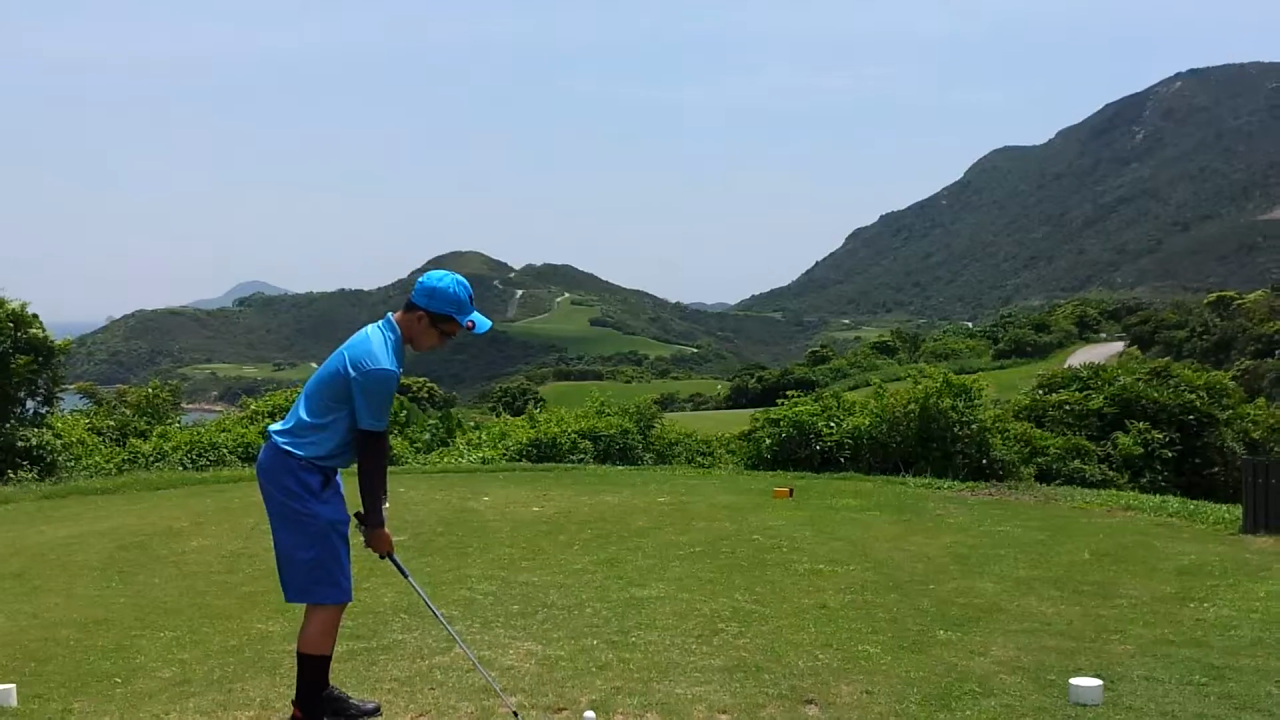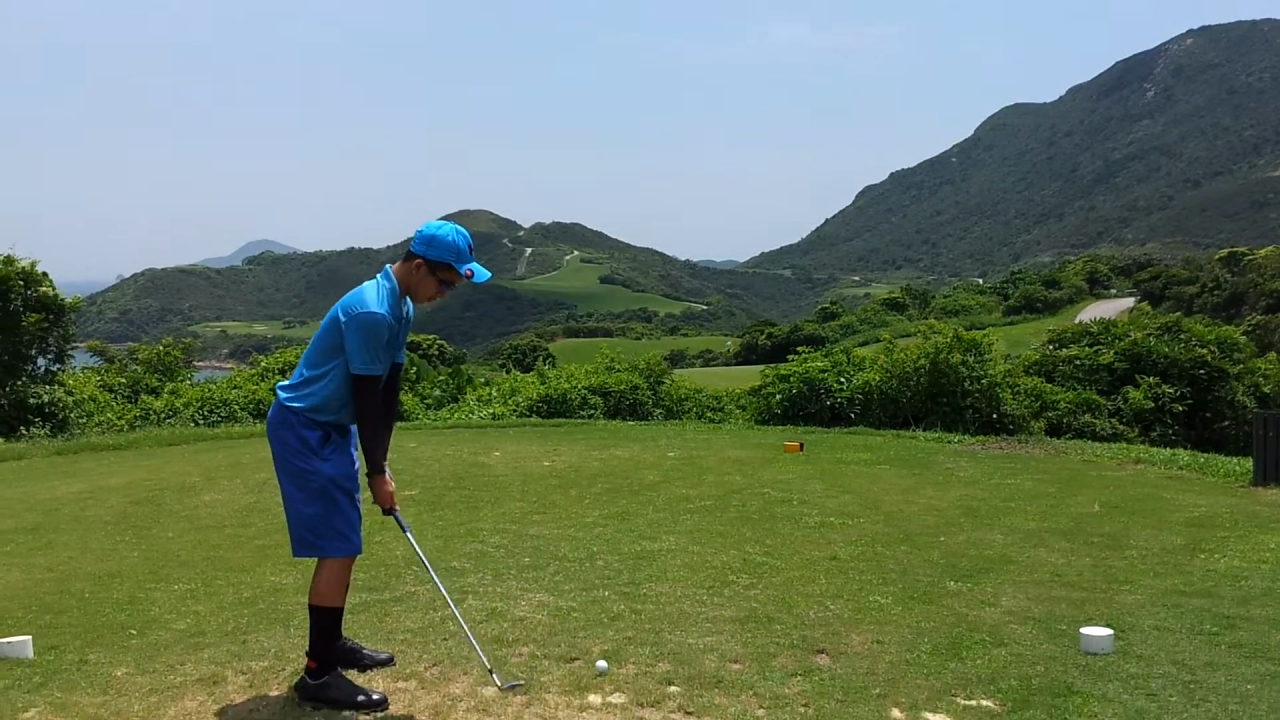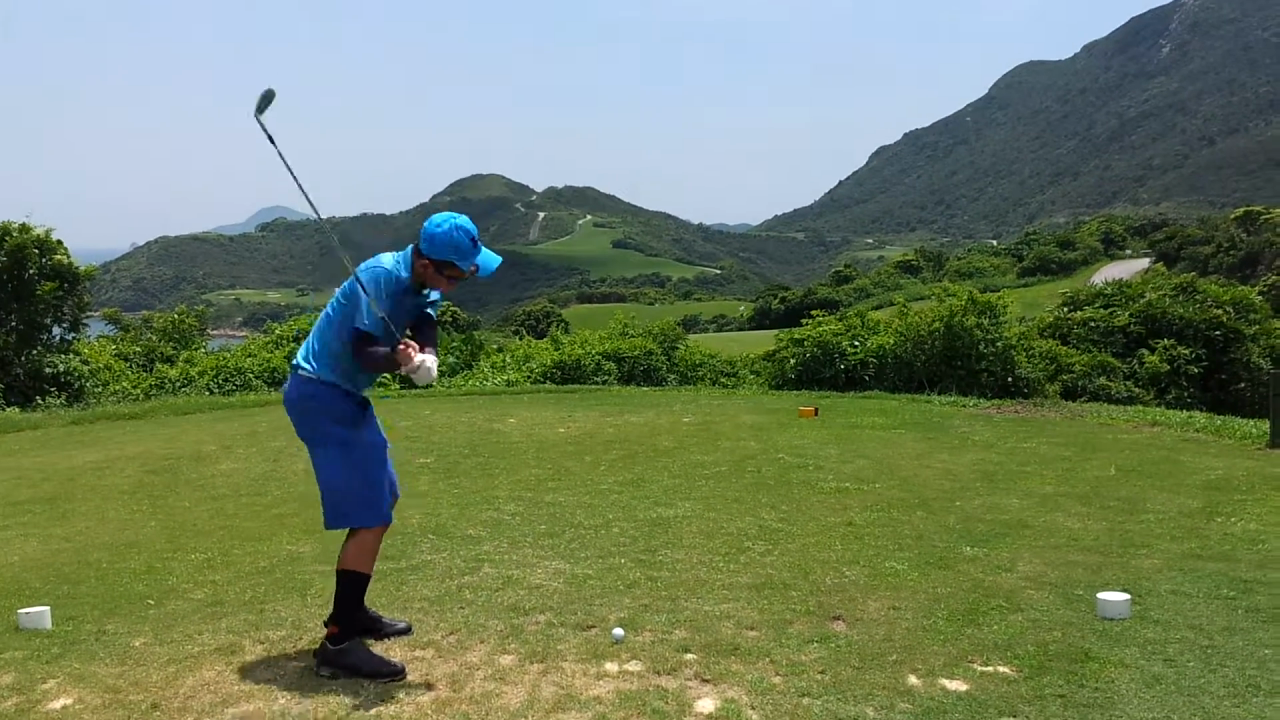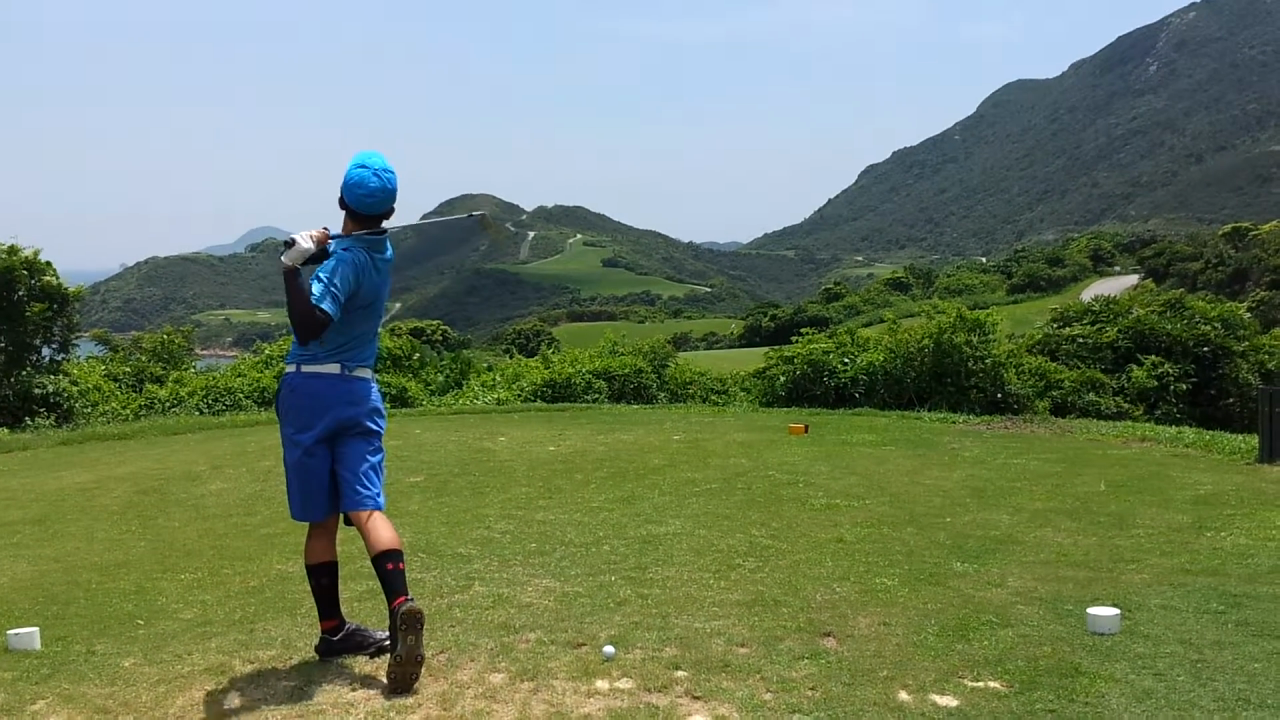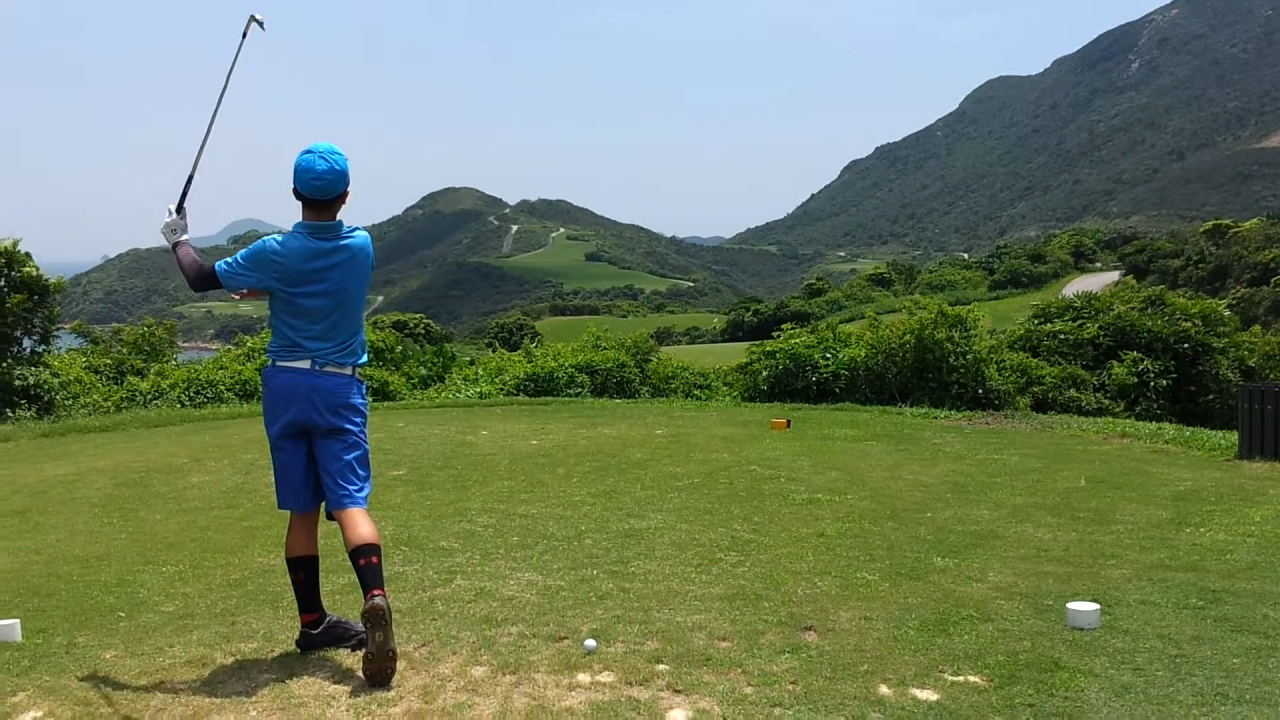
dt=1s
person 1, frame 1
left shoulder: (380, 337)
right shoulder: (379, 365)
left elbow: (375, 440)
right elbow: (370, 449)
left wrist: (380, 503)
right wrist: (374, 524)
left hip: (307, 466)
right hip: (297, 470)
left knee: (329, 589)
right knee: (328, 595)
person 1, frame 2
left shoulder: (400, 309)
right shoulder: (369, 310)
left elbow: (388, 389)
right elbow: (364, 397)
left wrist: (381, 463)
right wrist: (378, 474)
left hip: (332, 427)
right hip: (303, 428)
left knee: (345, 543)
right knee: (337, 546)
left ankle: (331, 644)
right ankle: (318, 674)
person 1, frame 3
left shoulder: (421, 288)
right shoulder: (382, 279)
left elbow: (424, 338)
right elbow: (362, 356)
left wrist: (421, 360)
right wrist: (399, 355)
left hip: (318, 391)
right hip: (329, 400)
left knee: (368, 503)
right knee: (369, 518)
left ankle: (349, 615)
right ankle: (339, 644)
person 1, frame 4
left shoulder: (346, 261)
right shoulder: (379, 248)
left elbow: (307, 328)
right elbow: (327, 256)
left wrist: (294, 260)
right wrist: (306, 249)
left hip: (308, 391)
right hip: (358, 392)
left knee: (322, 518)
right knee: (367, 509)
left ankle: (333, 629)
right ankle: (401, 606)
person 1, frame 5
left shoulder: (275, 253)
right shoulder: (362, 246)
left elbow: (201, 278)
left wrist: (178, 239)
left hip: (286, 386)
right hip: (340, 389)
left knee: (302, 509)
right knee: (350, 502)
left ankle: (313, 622)
right ankle: (375, 599)
